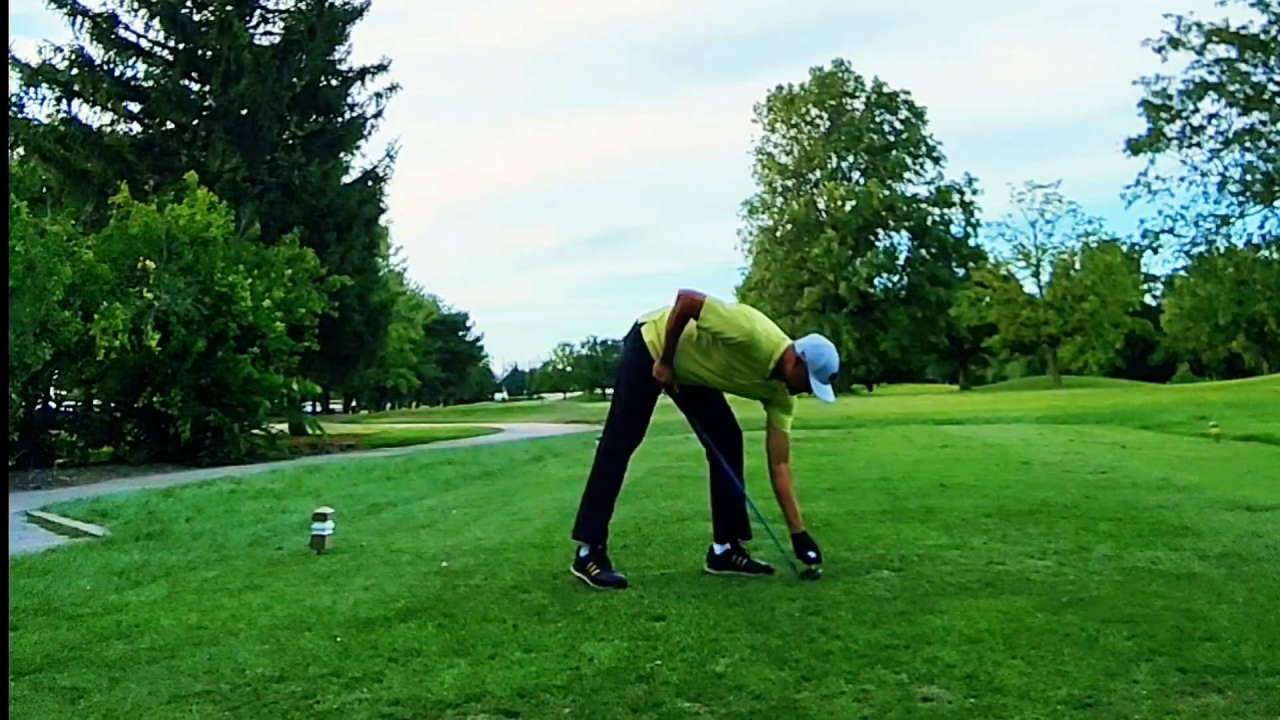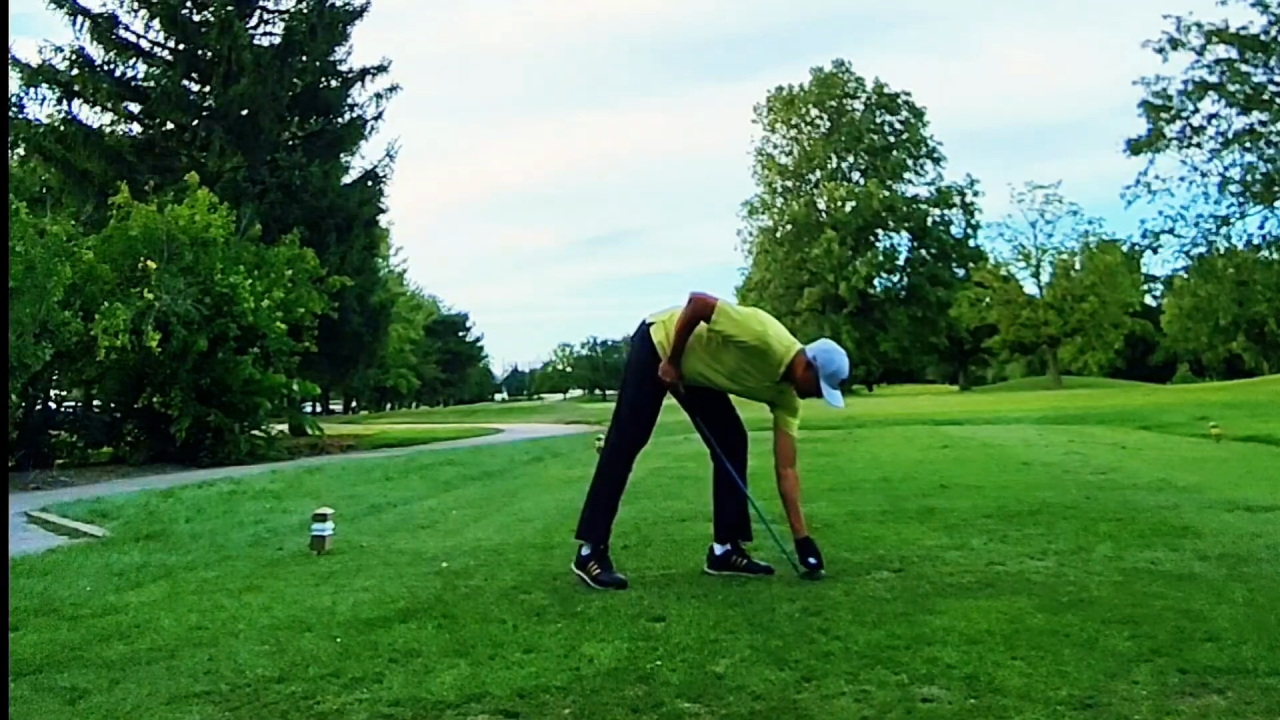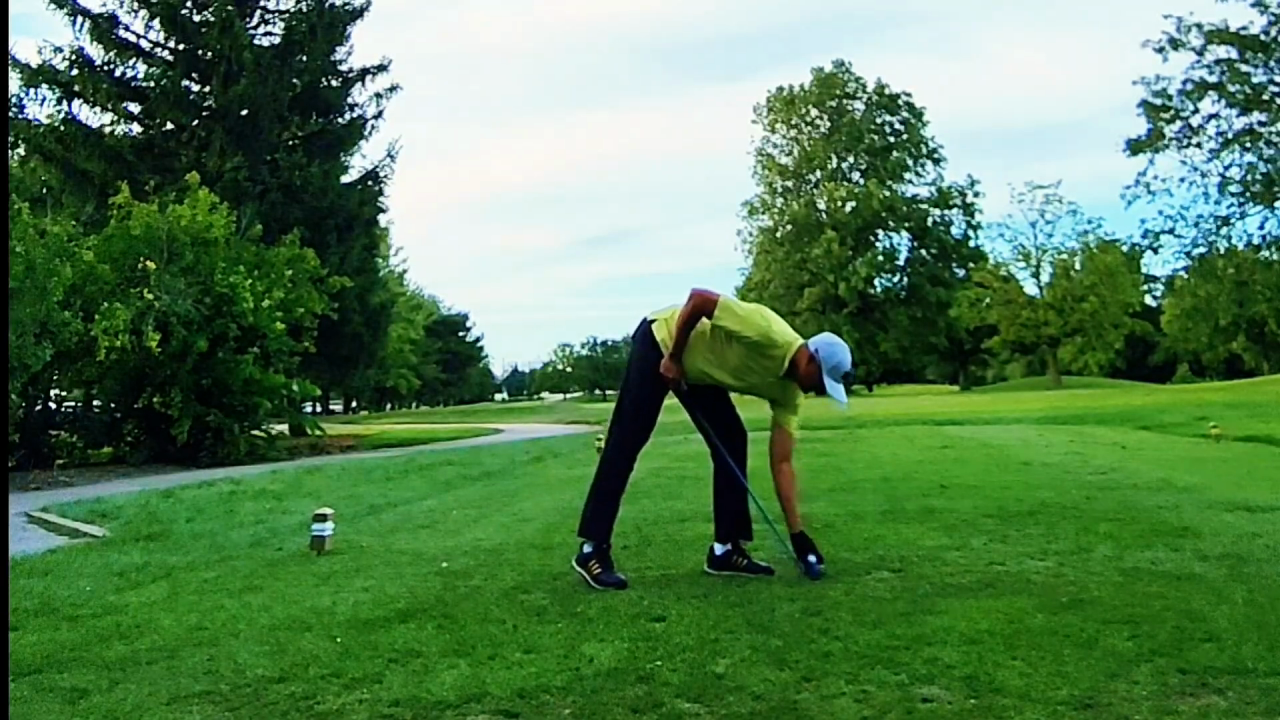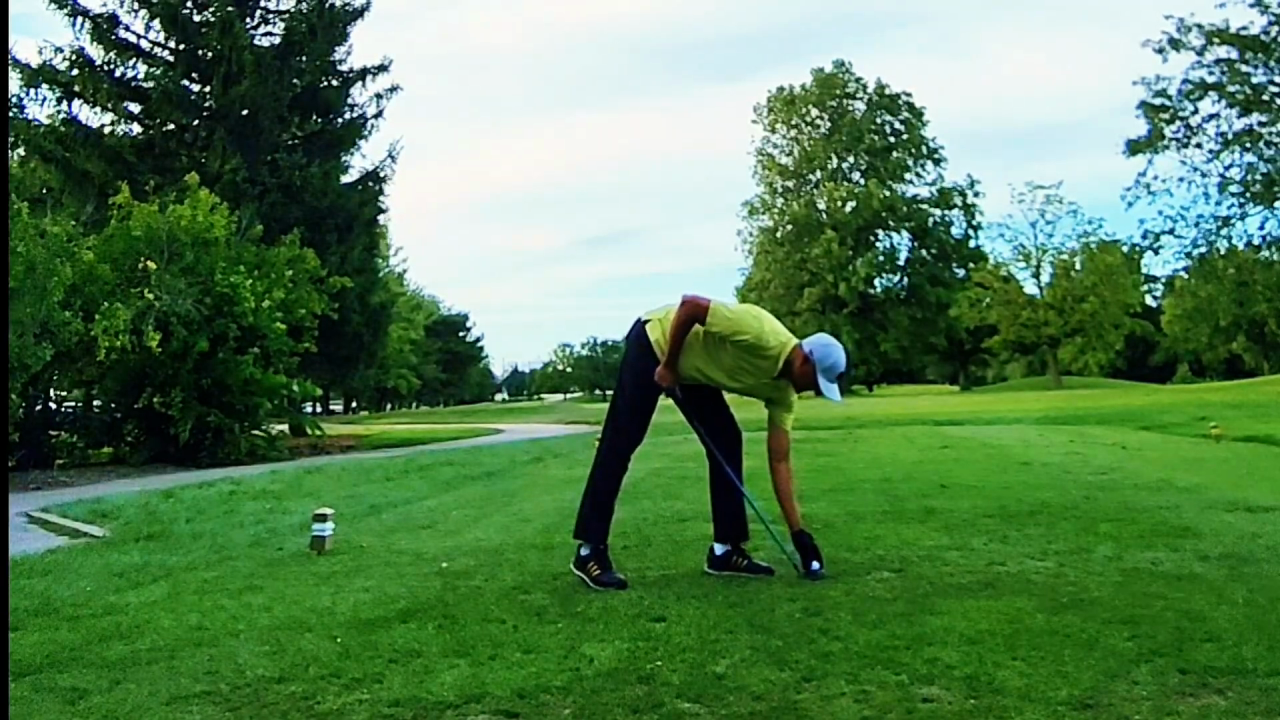
dt=0.5s
person 1, frame 1
left shoulder: (778, 391)
right shoulder: (753, 333)
left elbow: (779, 464)
right elbow: (685, 299)
left wrist: (798, 531)
right wrist: (665, 361)
left hip: (692, 370)
right hip: (652, 343)
left knee: (727, 443)
right knee: (619, 445)
left ankle: (725, 548)
right ankle: (590, 552)
person 1, frame 2
left shoulder: (785, 393)
right shoulder: (764, 336)
left elbow: (786, 468)
right elbow: (697, 301)
left wrist: (801, 537)
right wrist: (672, 361)
left hip: (696, 372)
right hip: (659, 343)
left knee: (732, 444)
right knee: (625, 445)
left ankle: (725, 548)
right ankle: (591, 552)
person 1, frame 3
left shoulder: (787, 390)
right shoulder: (767, 330)
left elbow: (782, 463)
right elbow: (698, 297)
left wrist: (796, 532)
right wrist: (673, 358)
left hip: (698, 369)
right hip: (661, 341)
left knee: (732, 444)
right knee: (626, 443)
left ankle: (726, 548)
right ankle: (593, 550)
person 1, frame 4
left shoulder: (781, 388)
right shoulder: (760, 332)
left elbow: (779, 462)
right elbow: (689, 305)
left wrist: (798, 530)
right wrist: (668, 366)
left hip: (692, 370)
right hip: (654, 341)
left knee: (727, 443)
right knee: (620, 444)
left ankle: (725, 548)
right ankle: (590, 551)
